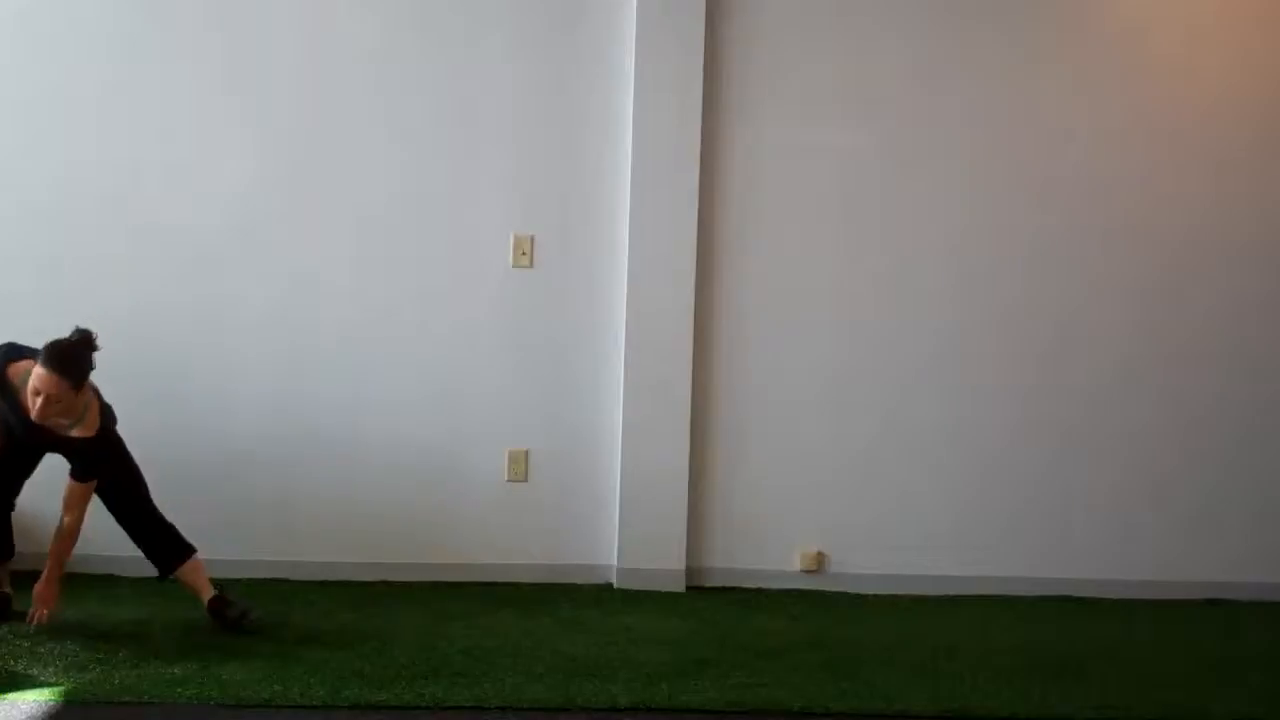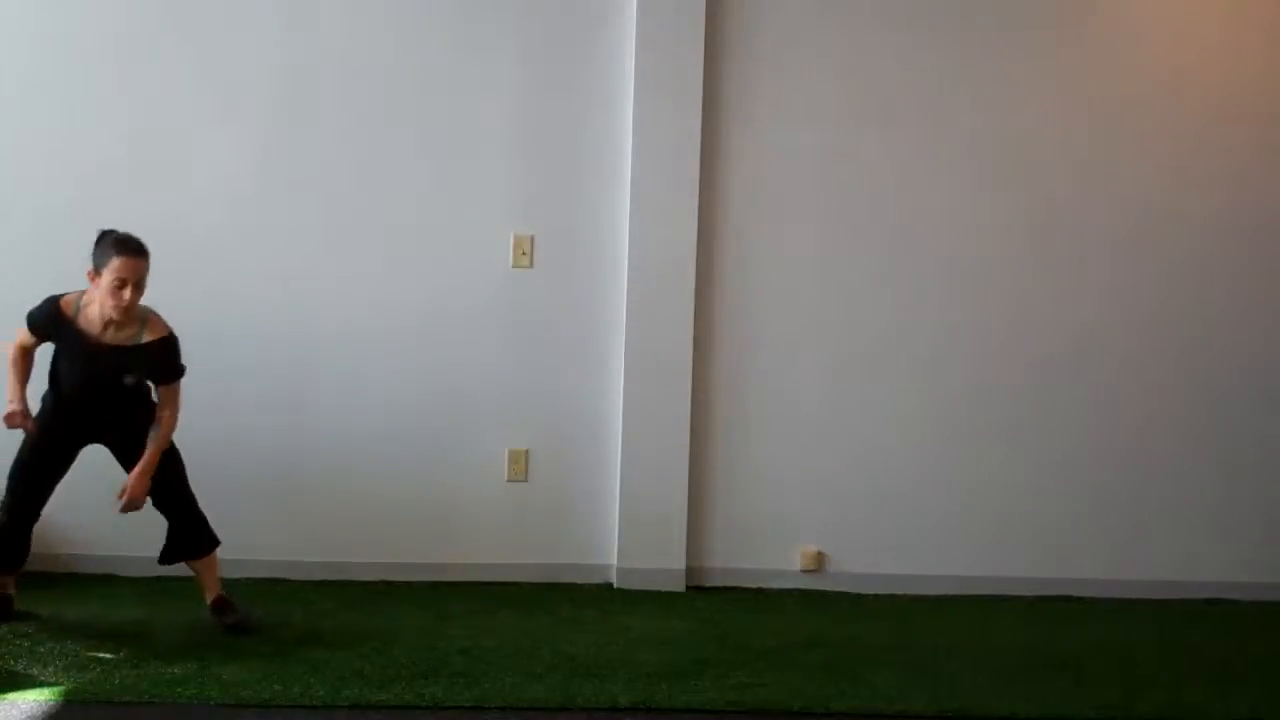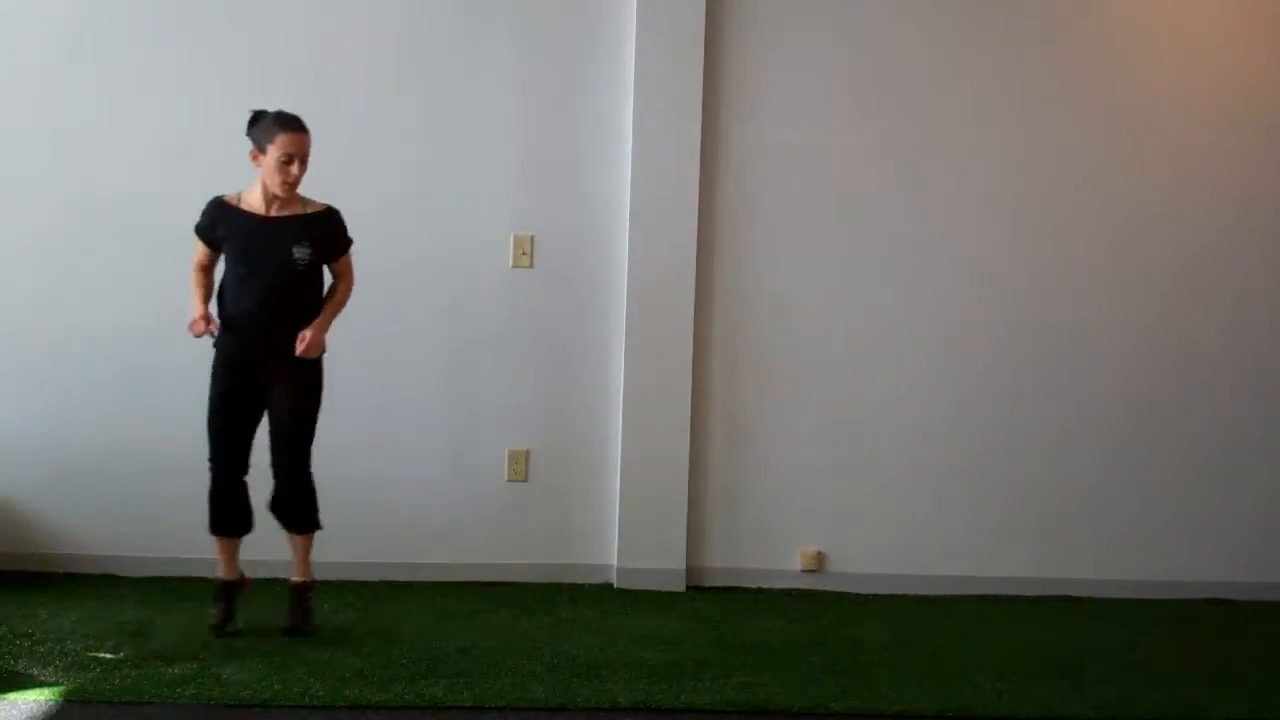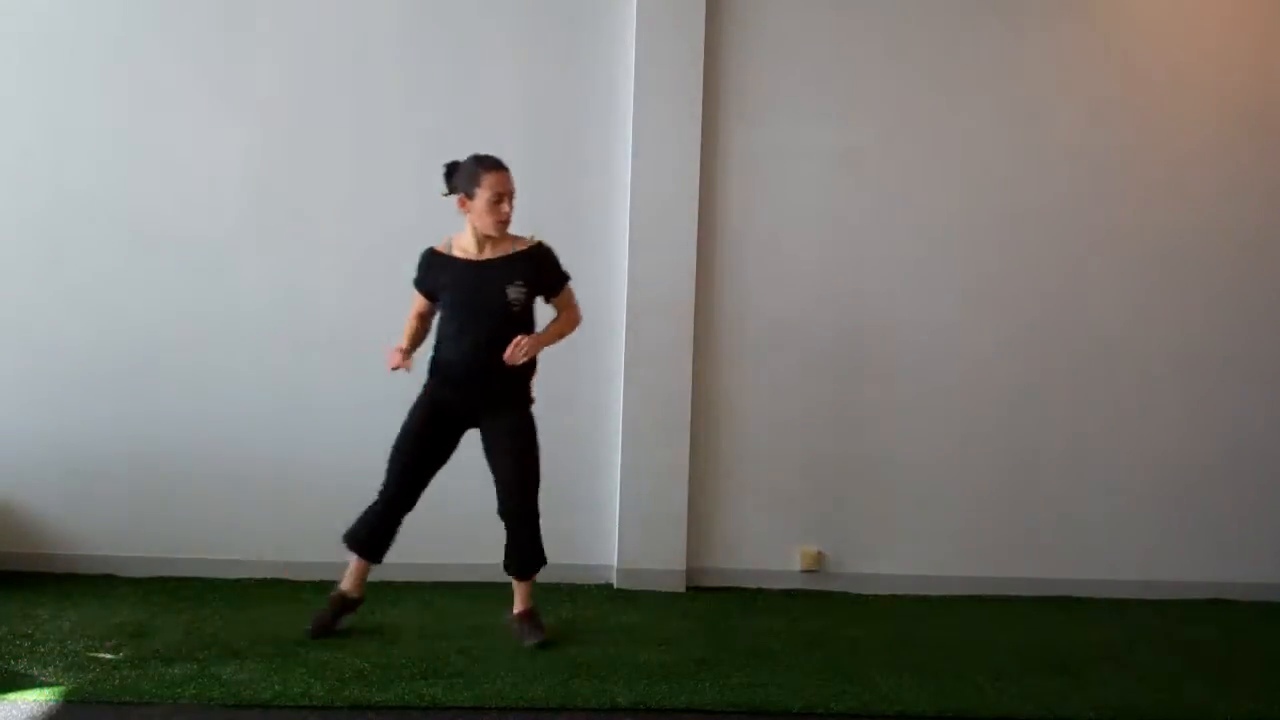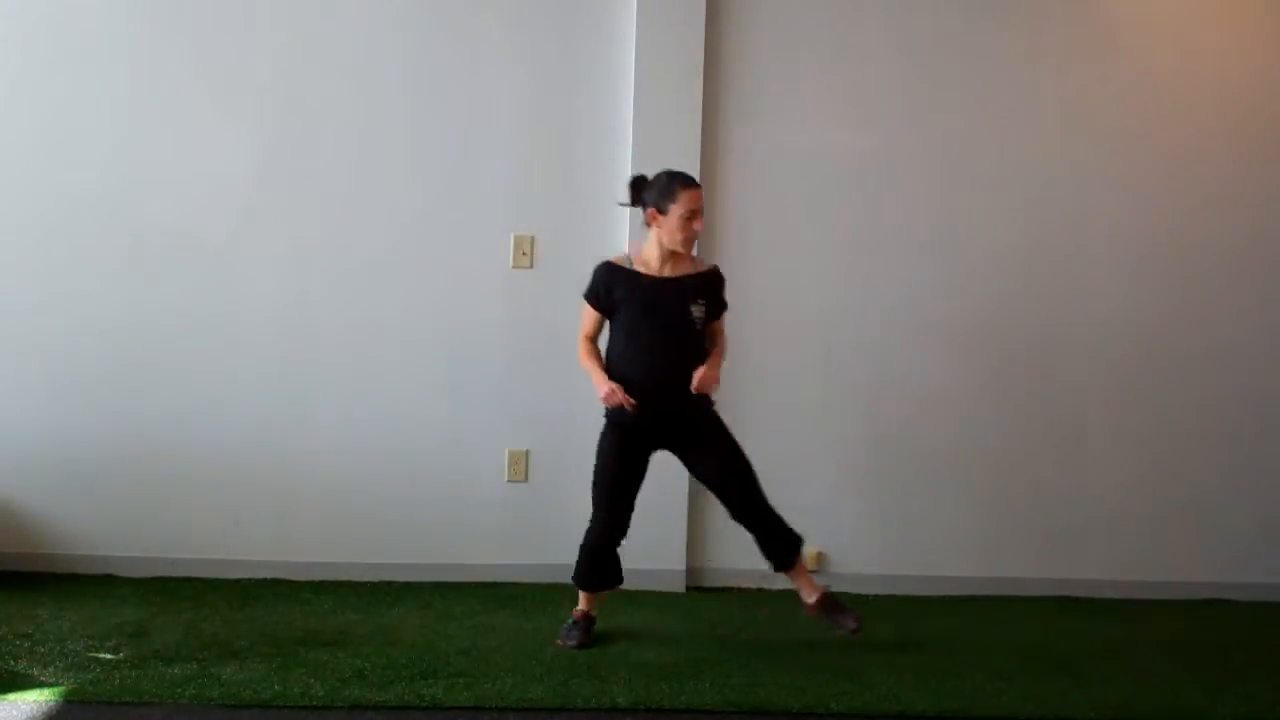
dt=0.4s
person 1, frame 1
left shoulder: (89, 431)
left elbow: (72, 515)
left wrist: (50, 580)
left hip: (78, 438)
left knee: (139, 514)
left ankle: (212, 598)
person 1, frame 2
left shoulder: (156, 338)
right shoulder: (58, 312)
left elbow: (168, 408)
left wrist: (146, 467)
left hip: (127, 419)
right hip: (64, 417)
left knee: (178, 500)
left ankle: (216, 597)
person 1, frame 3
left shoulder: (322, 220)
right shoulder: (223, 212)
left elbow: (343, 279)
right elbow: (202, 265)
left wrist: (321, 325)
right wrist: (201, 308)
left hip: (294, 359)
right hip: (234, 352)
left knee: (290, 466)
right knee: (226, 466)
left ankle: (301, 582)
right ankle: (228, 578)
person 1, frame 4
left shoulder: (532, 257)
right shoulder: (438, 261)
left elbow: (570, 313)
right elbow: (421, 314)
left wrist: (538, 340)
right wrist: (405, 347)
left hip: (506, 399)
right hip: (445, 392)
left knee: (518, 504)
right knee: (397, 492)
left ankle: (523, 608)
right ankle: (348, 592)
person 1, frame 5
left shoulder: (706, 279)
right shoulder: (614, 276)
right elbow: (586, 339)
left wrist: (713, 366)
right wrist: (602, 381)
left hip: (690, 412)
right hip: (631, 416)
left knee: (749, 502)
right knee: (609, 518)
left ankle: (815, 598)
right ankle: (583, 612)
